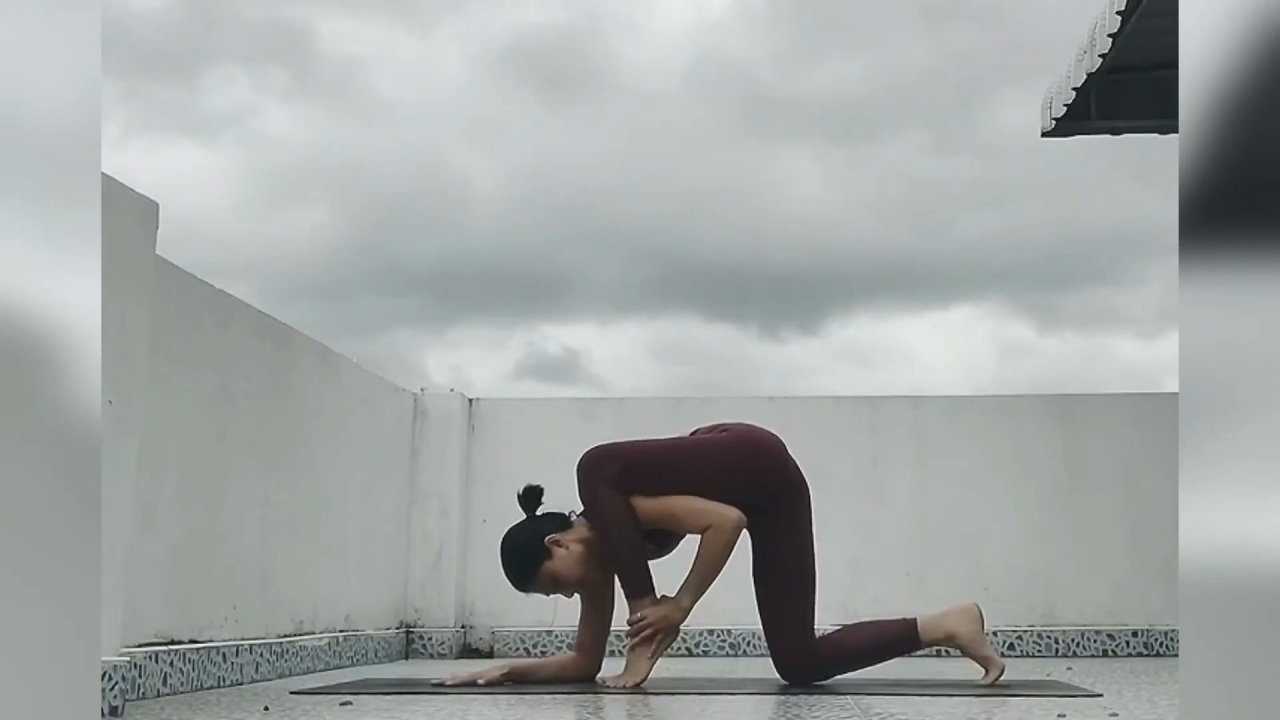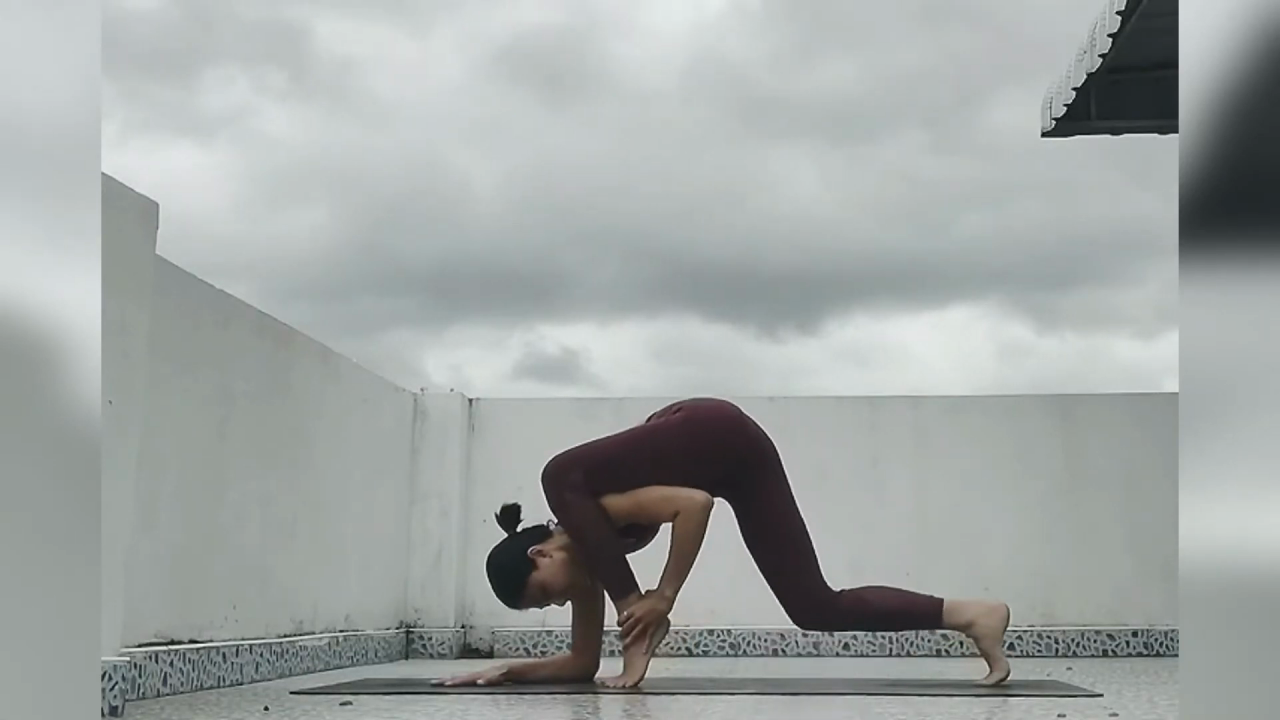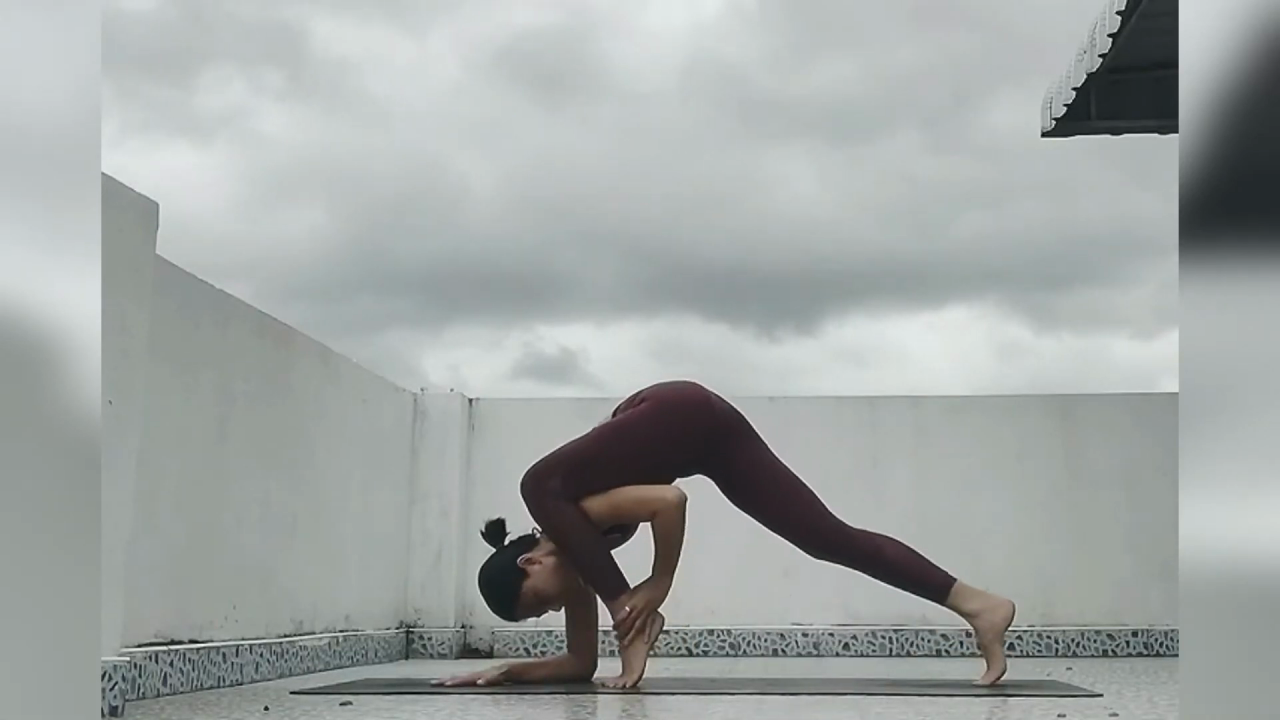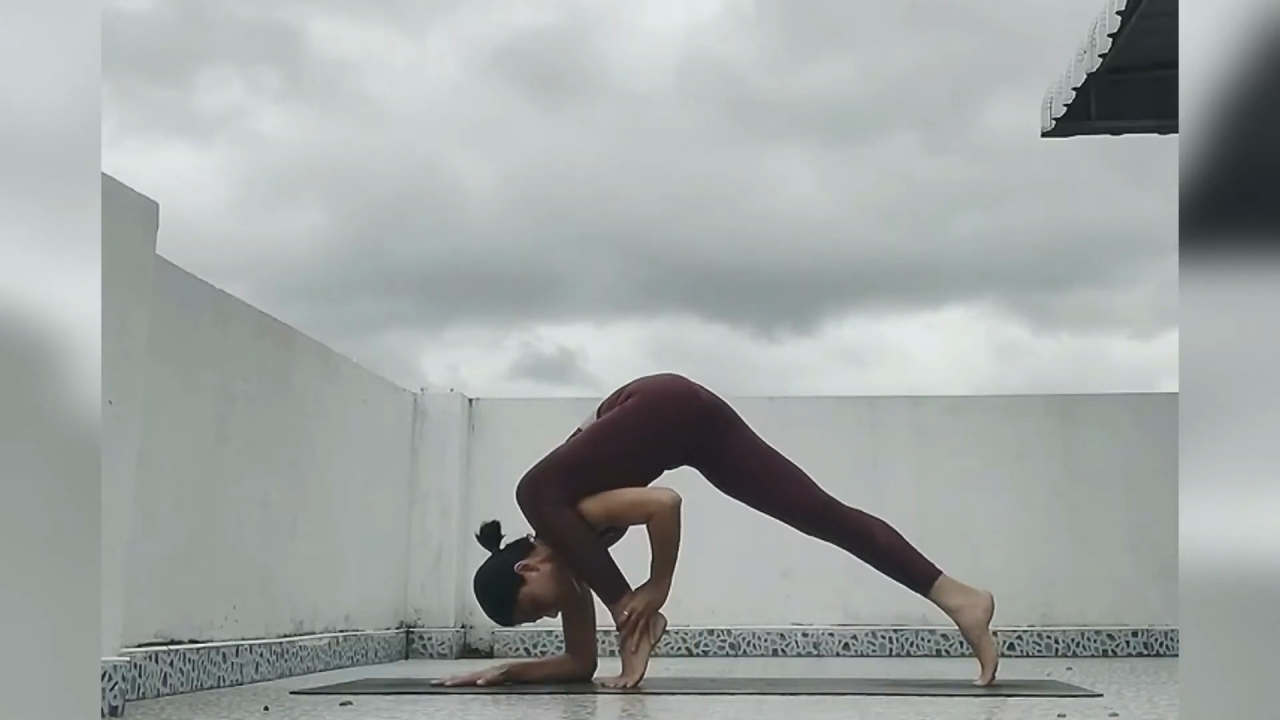
dt=0.4s
person 1, frame 1
left shoulder: (600, 482)
right shoulder: (598, 554)
left elbow: (727, 521)
right elbow: (584, 662)
left wrist: (680, 605)
right wrist: (509, 669)
left hip: (761, 466)
right hip: (757, 490)
right knee: (801, 663)
right ankle: (948, 625)
person 1, frame 2
left shoulder: (569, 489)
right shoulder: (582, 550)
left elbow: (695, 504)
right elbow: (583, 662)
left wrist: (663, 598)
right wrist: (509, 669)
left hip: (724, 436)
right hip: (721, 457)
right knee: (813, 607)
right ankle: (970, 614)
person 1, frame 3
left shoulder: (547, 495)
right shoulder: (568, 549)
left elbow: (669, 502)
right elbow: (580, 662)
left wrist: (656, 590)
right wrist: (507, 670)
left hip: (692, 418)
right hip: (702, 440)
right knee: (827, 539)
right ankle: (976, 605)
person 1, frame 4
left shoulder: (544, 503)
right shoulder: (563, 553)
left elbow: (664, 503)
right elbow: (580, 662)
left wrist: (657, 591)
right wrist: (508, 669)
left hip: (676, 409)
right hip: (683, 424)
right knee: (822, 517)
right ankle: (960, 597)
